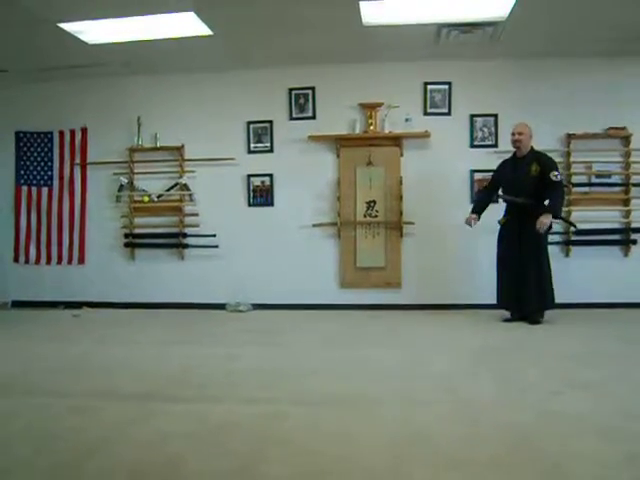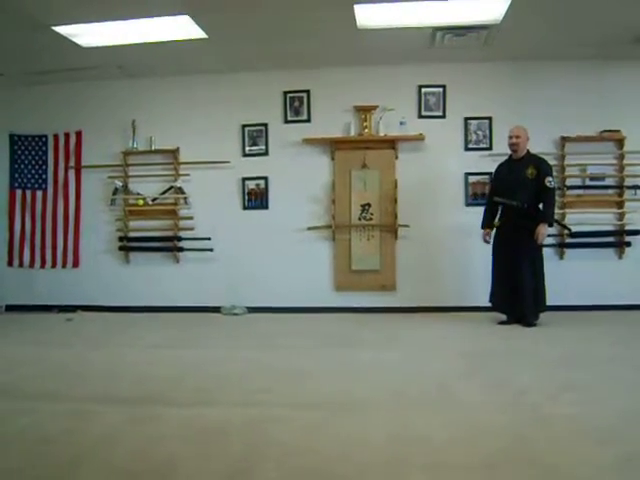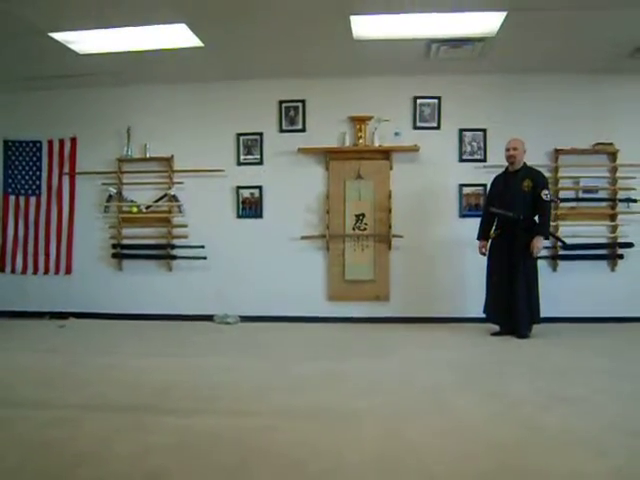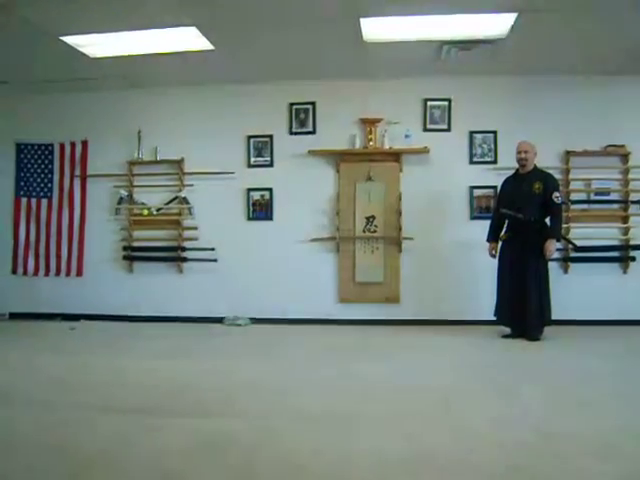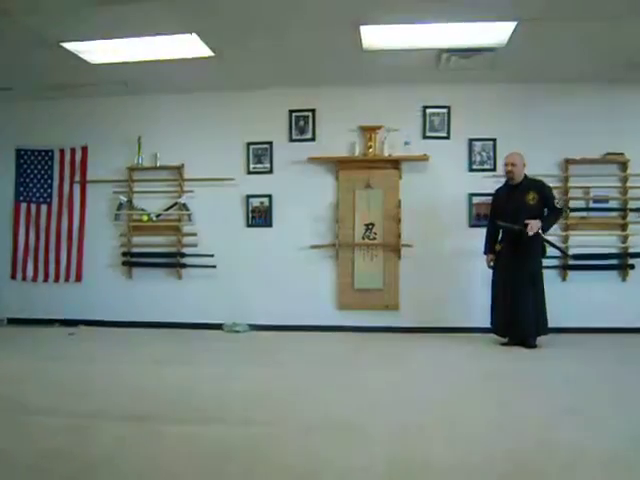
dt=1s
person 1, frame 1
left shoulder: (544, 162)
right shoulder: (505, 165)
left elbow: (557, 189)
right elbow: (489, 189)
left wrist: (549, 215)
right wrist: (475, 212)
left hip: (534, 221)
right hip: (511, 220)
left knee: (535, 265)
right knee: (509, 265)
left ankle: (536, 311)
right ankle: (517, 310)
person 1, frame 2
left shoulder: (540, 165)
right shoulder: (502, 168)
left elbow: (549, 196)
right elbow: (493, 199)
left wrist: (545, 223)
right wrist: (487, 225)
left hip: (529, 224)
right hip: (506, 224)
left knee: (529, 268)
right knee: (505, 269)
left ankle: (530, 314)
right ankle: (512, 313)
person 1, frame 3
left shoulder: (536, 178)
right shoulder: (498, 180)
left elbow: (544, 209)
right elbow: (489, 210)
left wrist: (540, 236)
right wrist: (483, 237)
left hip: (524, 236)
right hip: (501, 236)
left knee: (523, 281)
right knee: (499, 281)
left ankle: (524, 326)
right ankle: (505, 324)
person 1, frame 4
left shoulder: (546, 180)
right shoulder: (508, 182)
left elbow: (556, 211)
right elbow: (499, 212)
left wrist: (552, 238)
right wrist: (493, 239)
left hip: (535, 237)
right hip: (512, 237)
left knee: (534, 283)
right knee: (510, 283)
left ankle: (534, 328)
right ankle: (516, 327)
person 1, frame 5
left shoulder: (538, 188)
right shoulder: (500, 193)
left elbow: (557, 210)
right elbow: (493, 224)
left wrist: (541, 223)
right wrist: (490, 251)
left hip: (530, 247)
right hip: (506, 247)
left knee: (529, 290)
right knee: (504, 292)
left ankle: (530, 336)
right ankle: (513, 335)
